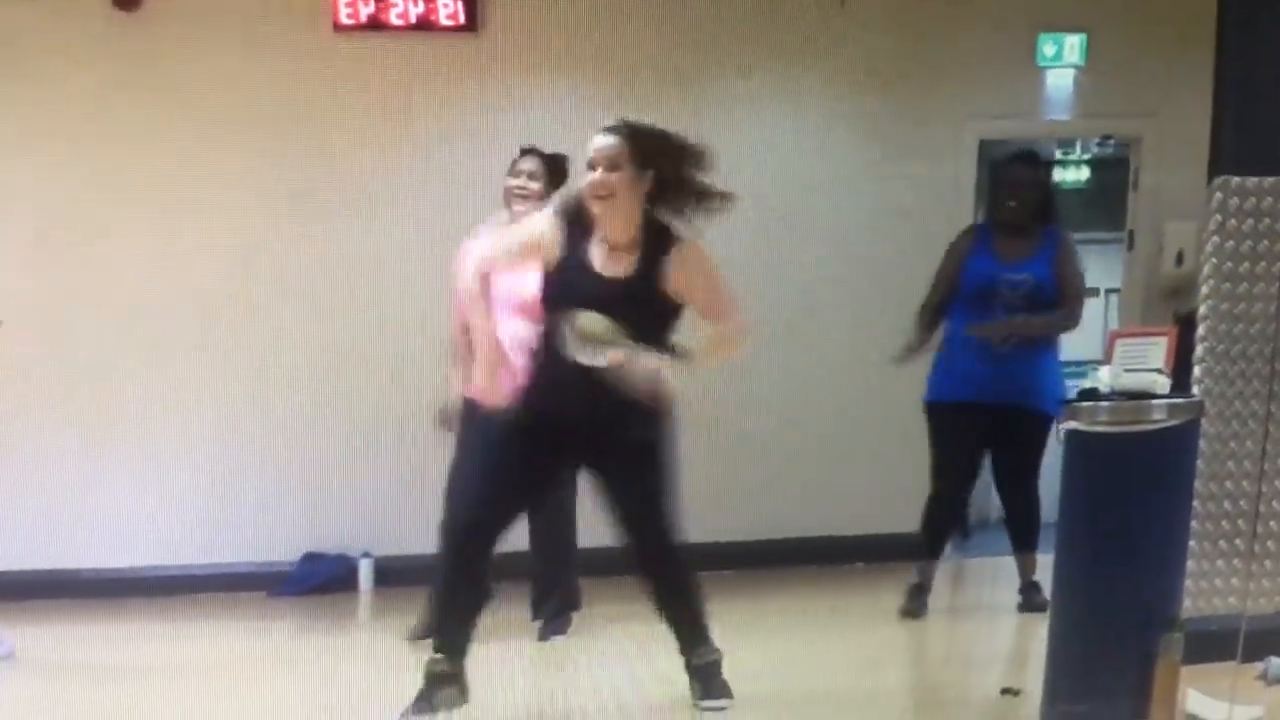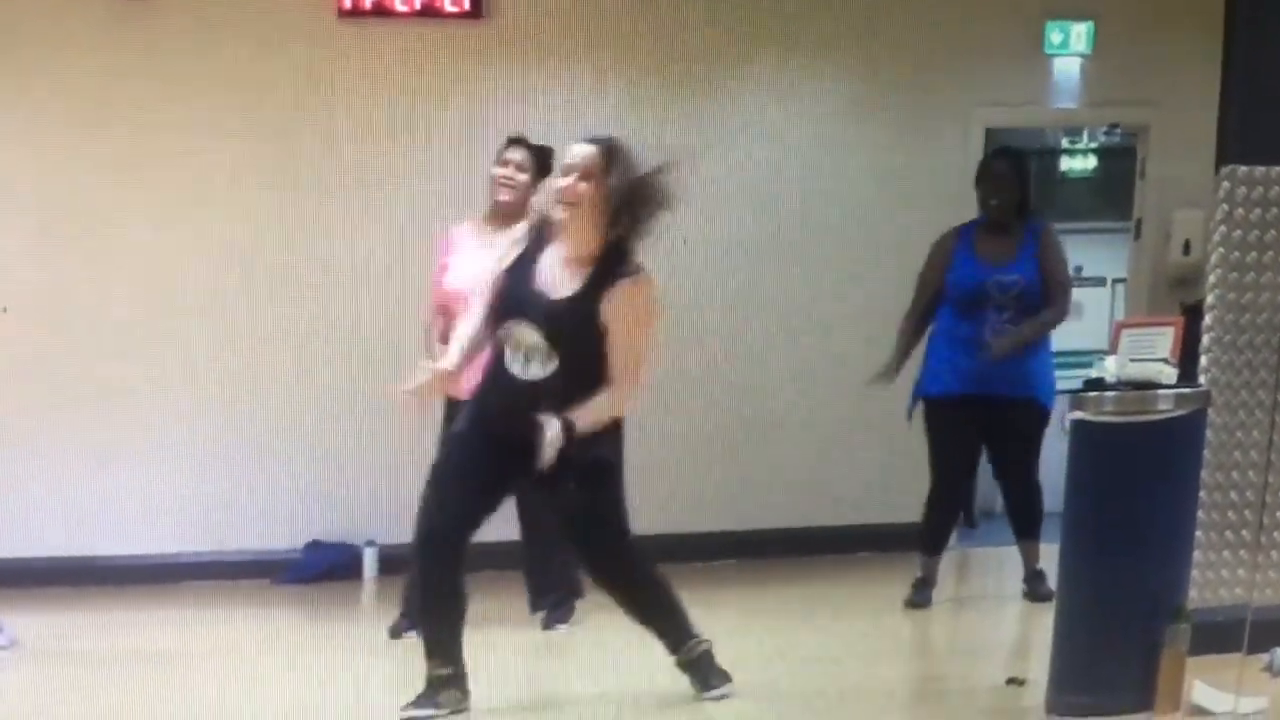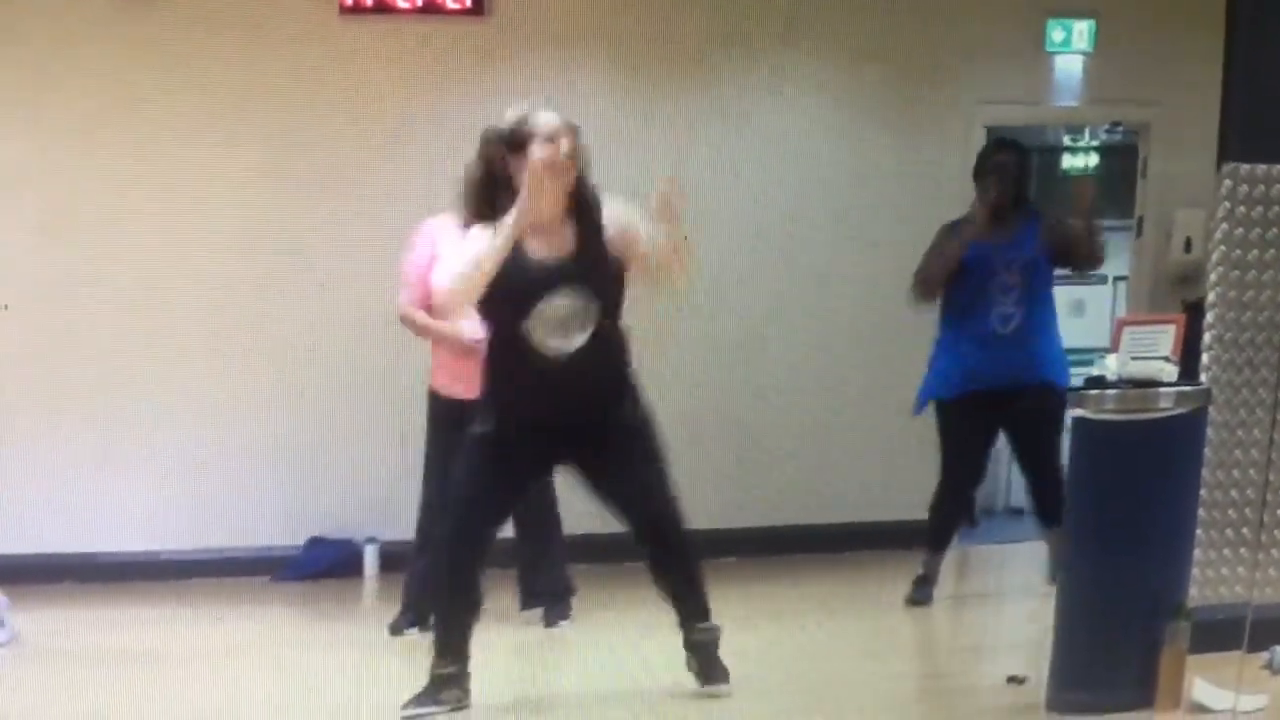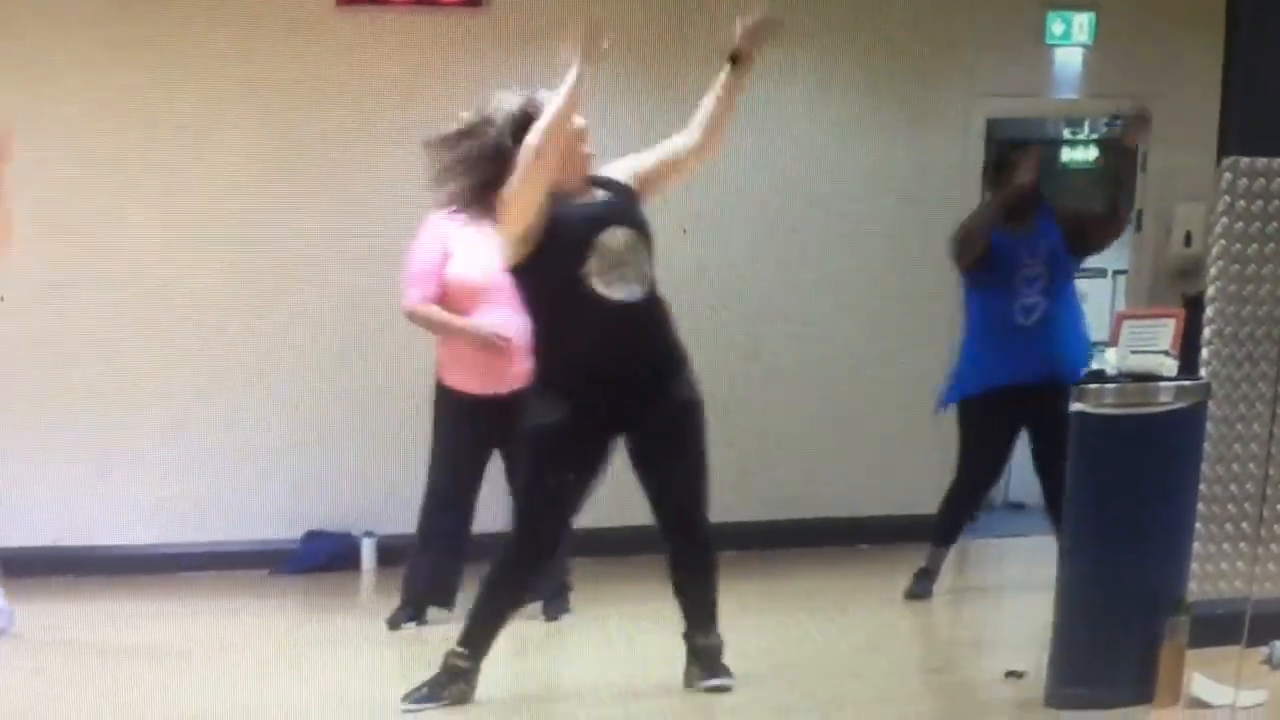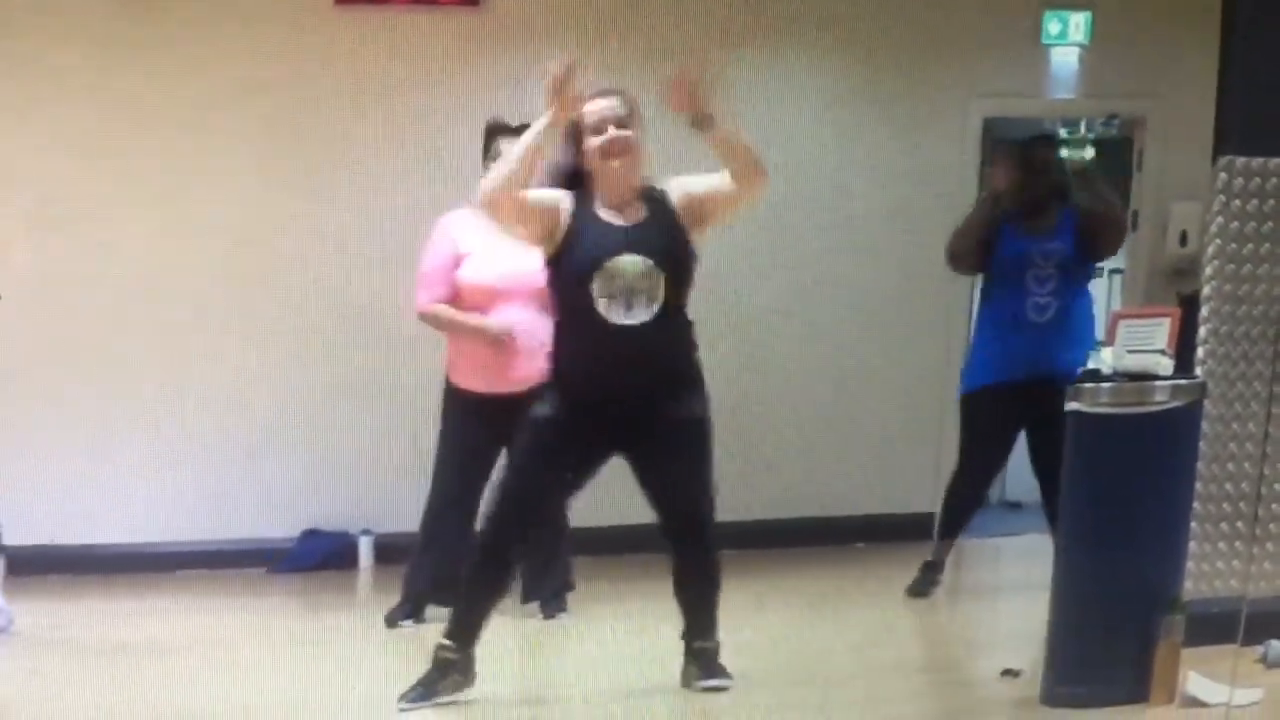
dt=0.2s
person 1, frame 1
left shoulder: (674, 256)
right shoulder: (561, 227)
left elbow: (729, 325)
right elbow: (483, 263)
left wrist: (678, 361)
left hip: (625, 425)
right hip: (543, 416)
left knee: (656, 550)
right knee: (468, 534)
left ankle: (704, 666)
person 1, frame 2
left shoulder: (625, 286)
right shoulder: (525, 245)
left elbow: (626, 387)
right elbow: (486, 305)
left wrist: (568, 426)
right wrist: (449, 362)
left hip: (579, 442)
right hip: (490, 430)
left knee: (614, 564)
right knee: (434, 543)
left ankle: (695, 655)
person 1, frame 3
left shoulder: (607, 222)
right shoulder: (491, 238)
left elbow: (670, 272)
right elbow: (456, 293)
left wrist: (669, 240)
right wrist: (516, 228)
left hip: (606, 413)
right hip: (515, 419)
left knee: (663, 529)
right knee: (460, 543)
left ankle: (703, 647)
person 1, frame 4
left shoulder: (617, 180)
right shoulder: (531, 210)
left elbow: (700, 139)
right elbow: (535, 151)
left wrist: (736, 63)
right wrist: (575, 76)
left hip: (662, 389)
right hip: (574, 399)
left knee: (688, 527)
right knee: (533, 539)
left ankle: (704, 651)
right ankle: (461, 667)
person 1, frame 5
left shoulder: (680, 204)
right shoulder: (565, 211)
left elbow: (751, 180)
right elbow: (495, 197)
left wrist: (706, 116)
right wrist: (551, 121)
left hip: (668, 404)
right hip: (575, 404)
left knee: (693, 533)
right knee: (505, 530)
left ankle: (702, 653)
right ankle: (453, 662)
person 2, frame 1
right shoulder: (476, 247)
right elbow: (462, 325)
right wrist: (456, 388)
right hip: (483, 404)
left knee: (550, 509)
right knee: (462, 504)
left ankle: (557, 608)
person 2, frame 2
right shoulder: (459, 237)
right elbow: (438, 309)
right wrist: (437, 354)
right hip: (465, 398)
left knee: (539, 500)
left ankle: (558, 597)
right ankle: (421, 605)
person 2, frame 3
right shoulder: (436, 232)
right elbow: (408, 307)
right wrist: (451, 336)
right hip: (453, 395)
left knee: (533, 496)
right knee: (440, 498)
left ankle: (552, 594)
right ankle: (419, 603)
person 2, frame 4
right shoulder: (442, 226)
right elbow: (416, 306)
right wrist: (471, 330)
left hip: (530, 388)
right hip: (463, 392)
right knee: (447, 493)
left ankle: (552, 589)
right ankle: (420, 596)
person 2, frame 5
right shoulder: (456, 226)
right elbow: (426, 306)
right wrist: (478, 326)
left hip: (540, 387)
right hip: (472, 389)
right knee: (452, 493)
left ankle: (550, 589)
right ankle: (420, 594)
person 3, frame 1
left shoulder: (1059, 249)
right shoulder: (972, 241)
left elbow: (1072, 311)
right elbow: (936, 302)
left wrist: (1016, 328)
right wrist: (919, 340)
left hip: (1029, 392)
right hip: (962, 387)
left knee: (1019, 489)
right knee: (949, 487)
left ankle: (1028, 582)
right ankle: (921, 585)
person 3, frame 2
left shoulder: (1041, 240)
right shoulder: (953, 245)
left elbow: (1061, 305)
right elbow: (919, 310)
left wrist: (1023, 333)
right wrist: (898, 358)
left hip: (1022, 386)
right hip: (954, 385)
left knee: (1021, 481)
right knee: (949, 485)
left ankle: (1033, 570)
right ankle: (926, 576)
person 3, frame 3
left shoulder: (1042, 229)
right shoulder: (954, 235)
left elbow: (1090, 260)
right elbow: (922, 290)
left wrist: (1085, 217)
right wrist: (965, 239)
left hip: (1035, 377)
right hip: (966, 380)
left knee: (1046, 470)
right knee: (958, 479)
right ankle: (927, 574)
person 3, frame 4
left shoulder: (1061, 226)
right shoulder: (985, 228)
left elbow: (1113, 224)
right elbow: (962, 253)
left wrist: (1124, 161)
right wrist: (1008, 195)
left hip: (1059, 375)
right hip: (991, 377)
left knee: (1061, 476)
right knee: (974, 476)
right ankle: (929, 568)
person 3, frame 5
left shoulder: (1083, 225)
right shoulder: (998, 228)
left elbow: (1118, 230)
right elbow: (957, 259)
left wrist: (1090, 180)
right wrist: (991, 197)
left hip: (1063, 373)
right hip: (998, 372)
left knee: (1058, 473)
right knee: (975, 471)
right ankle: (935, 563)
